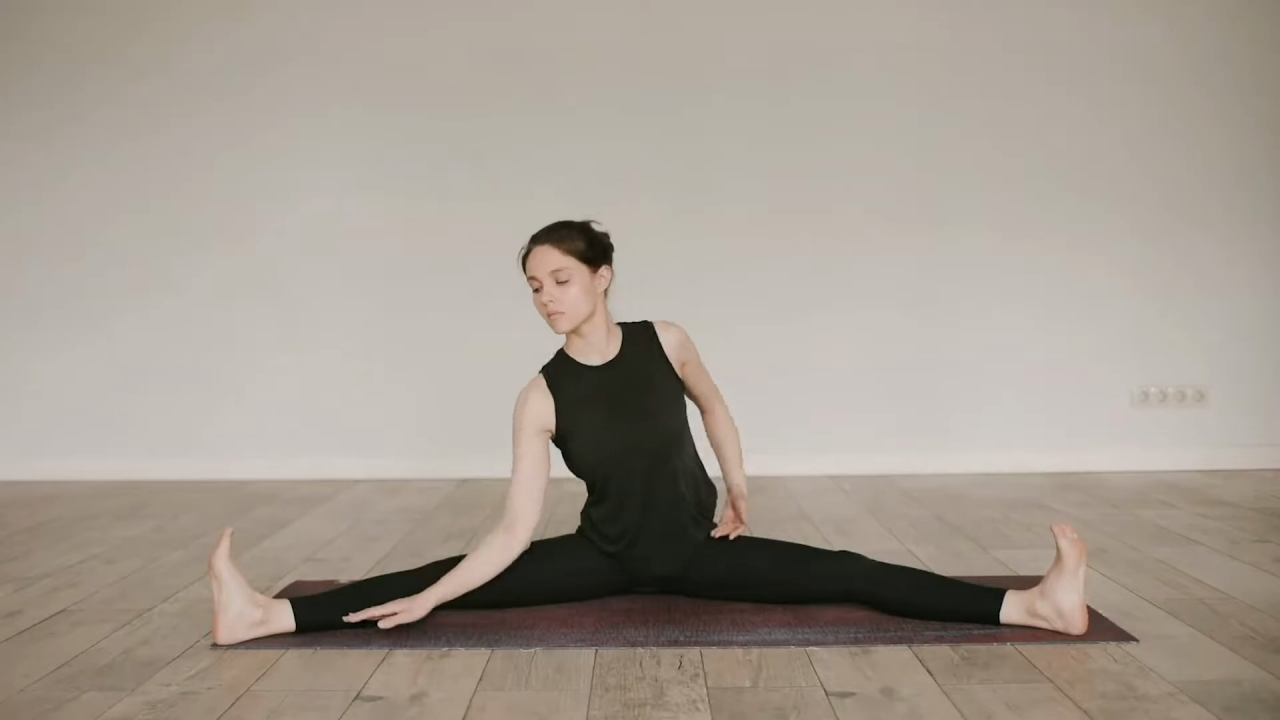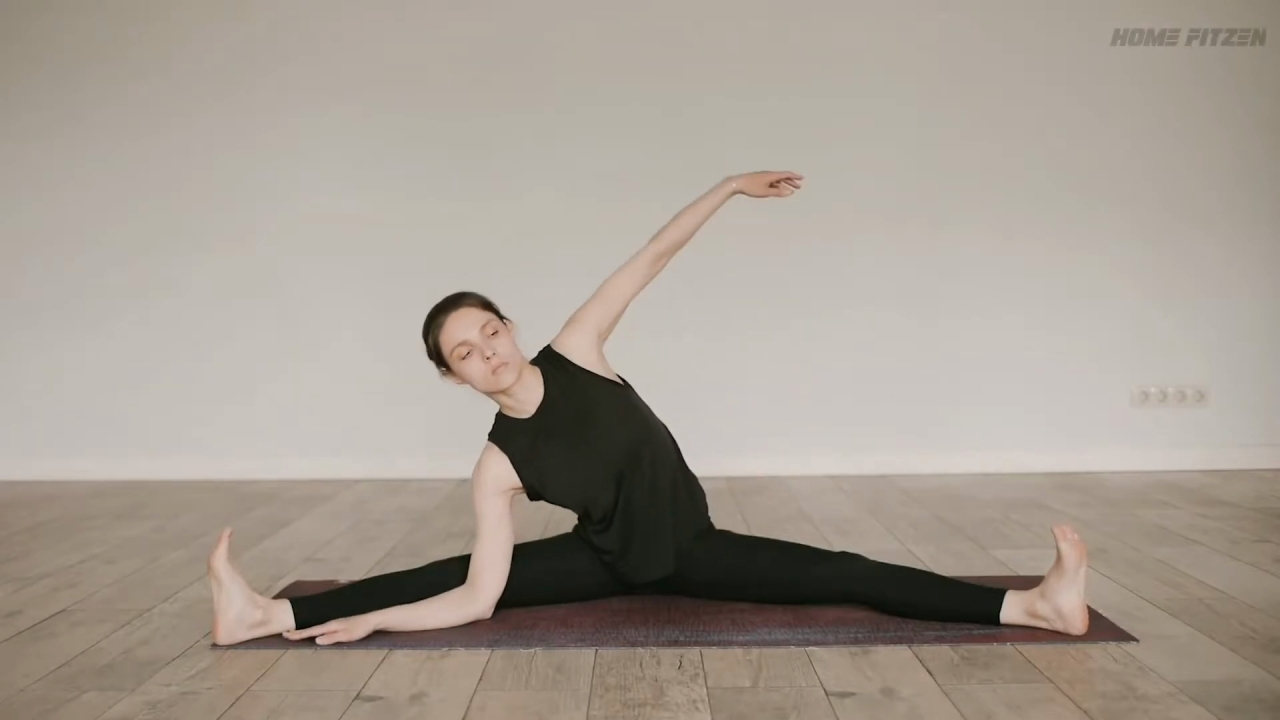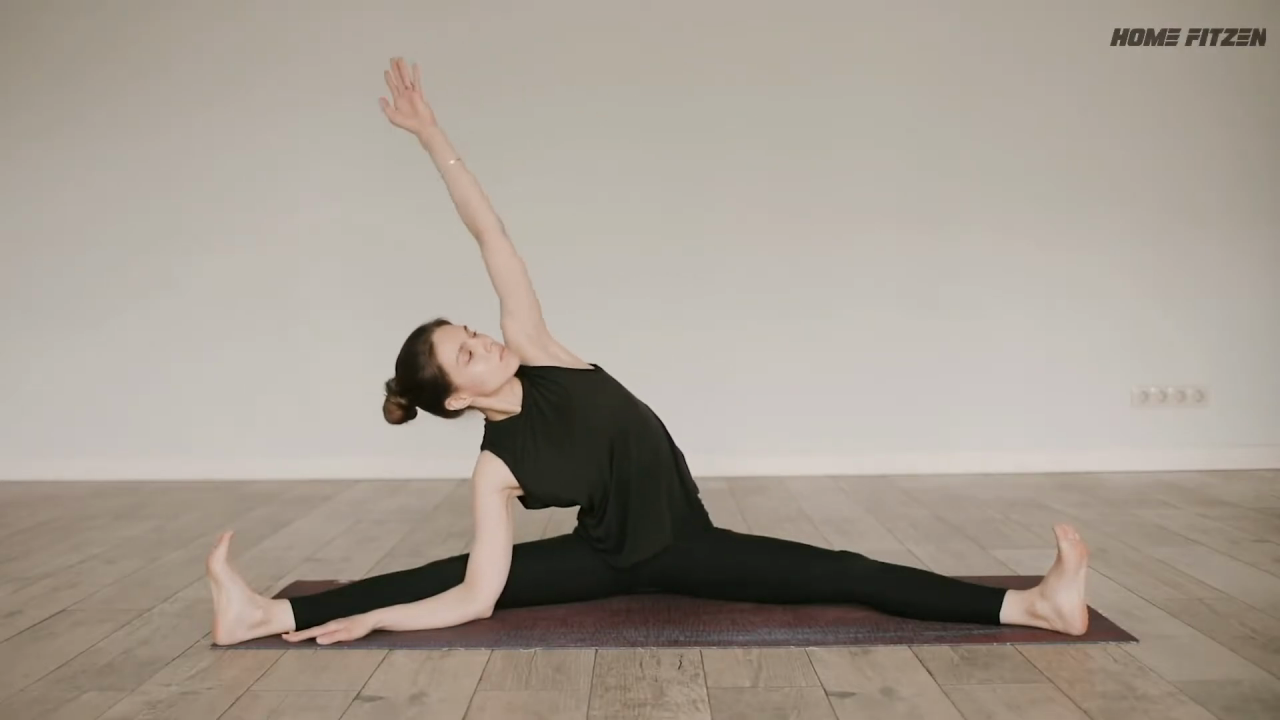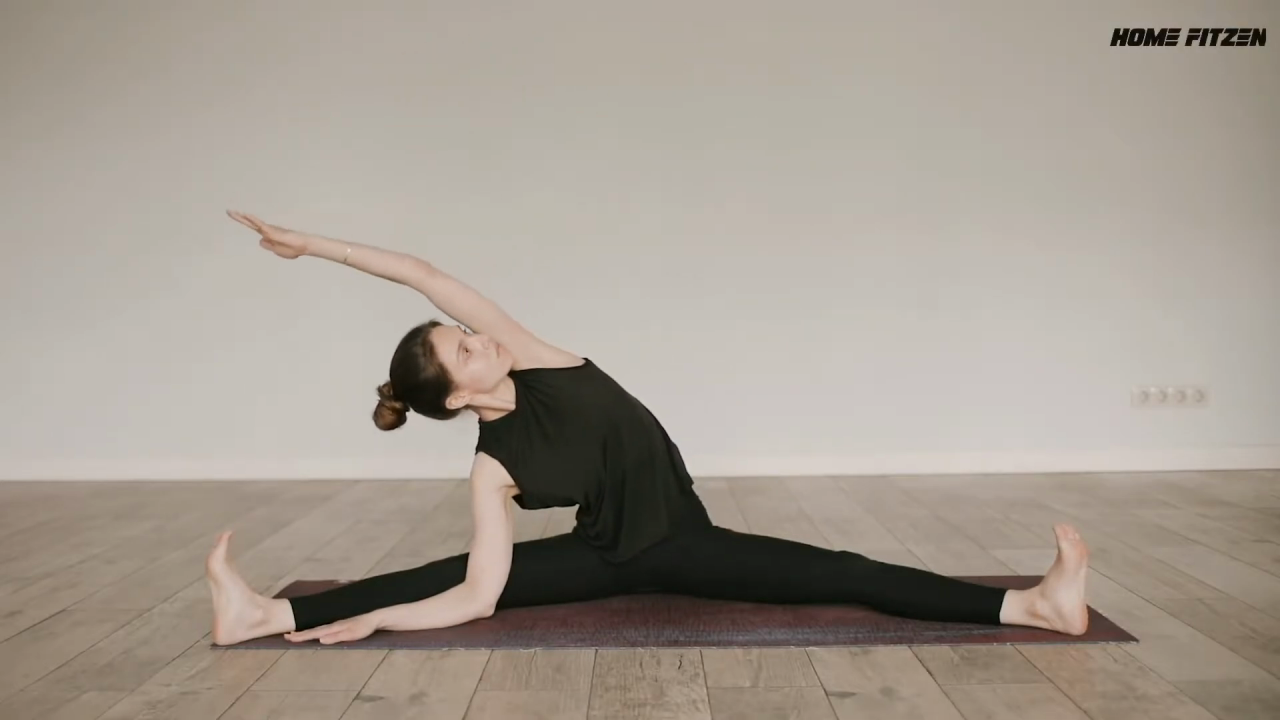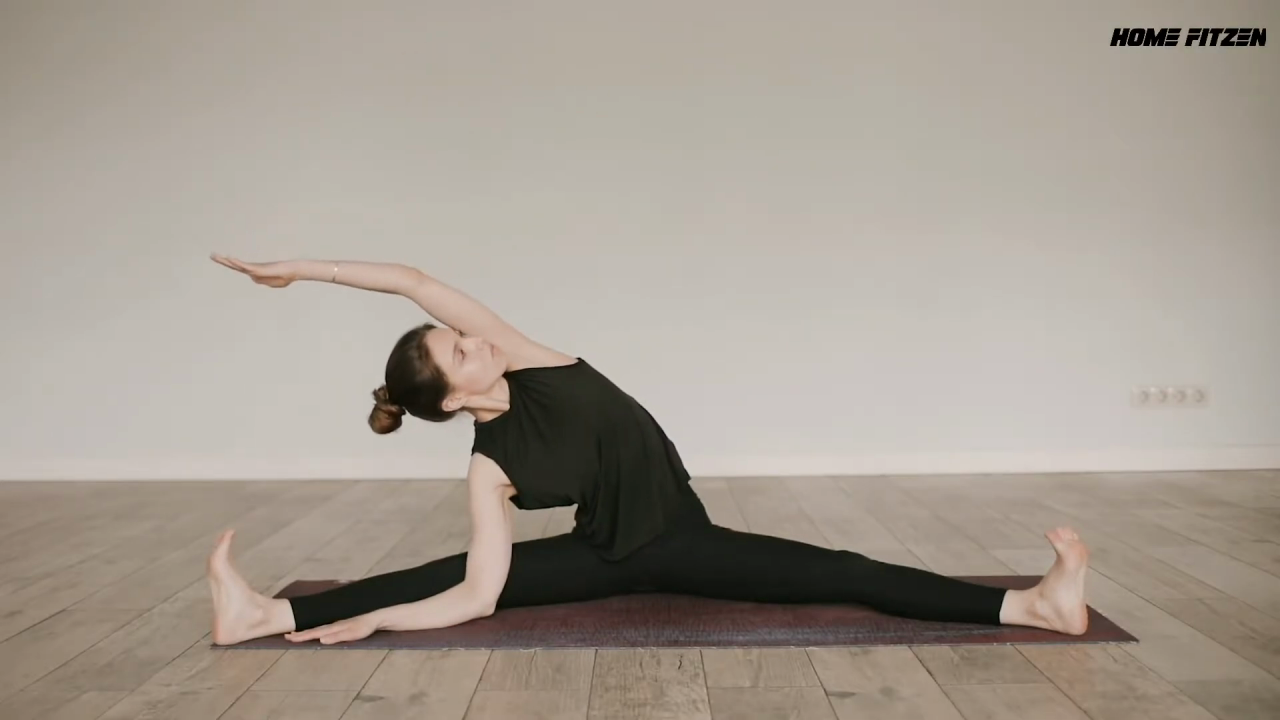
dt=1s
person 1, frame 1
left shoulder: (663, 341)
right shoulder: (540, 398)
left elbow: (711, 402)
right elbow: (516, 533)
left wrist: (738, 487)
right wrist: (424, 602)
left hip: (695, 548)
right hip: (606, 555)
left knee: (846, 574)
right knee: (463, 577)
left ankle: (1029, 605)
right ankle: (271, 616)
person 1, frame 2
left shoulder: (571, 354)
right shoulder: (496, 470)
left elbow: (648, 263)
right elbow: (478, 600)
left wrist: (725, 189)
right wrist: (371, 619)
left hip: (690, 550)
right hip: (605, 564)
left knee: (842, 573)
right knee: (454, 576)
left ankle: (1026, 605)
person 1, frame 3
left shoulder: (533, 352)
right shoulder: (495, 468)
left elbow: (490, 236)
right elbow: (476, 599)
left wrist: (431, 135)
right wrist: (372, 619)
left hip: (682, 543)
right hip: (607, 556)
left knee: (841, 574)
right knee: (455, 572)
left ankle: (1028, 605)
person 1, frame 4
left shoulder: (532, 360)
right shoulder: (492, 471)
left elbow: (426, 274)
right elbow: (480, 598)
left wrist: (314, 244)
right wrist: (372, 621)
left hip: (681, 542)
right hip: (607, 557)
left knee: (841, 574)
right knee: (450, 572)
left ankle: (1028, 604)
person 1, frame 5
left shoulder: (526, 359)
right shoulder: (489, 469)
left elbow: (418, 281)
right elbow: (480, 597)
left wrist: (307, 268)
right wrist: (374, 620)
left hip: (679, 539)
right hip: (606, 554)
left knee: (839, 573)
right knee: (451, 571)
left ankle: (1030, 606)
